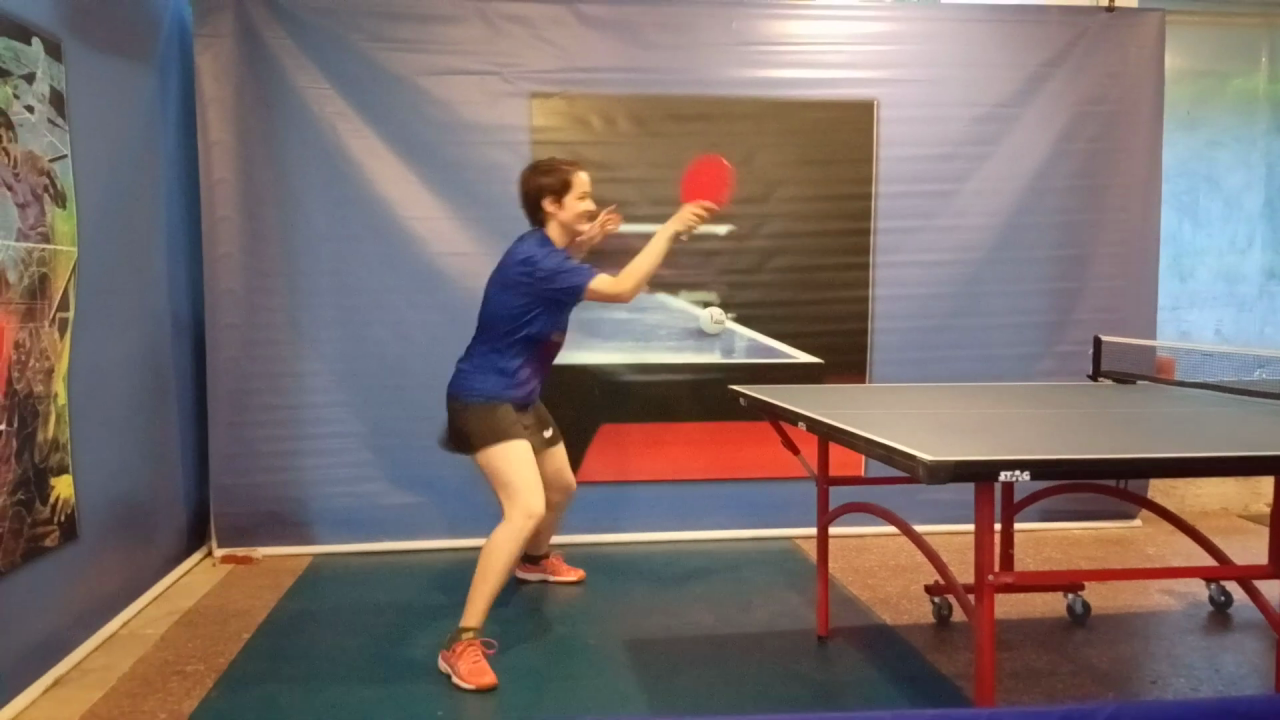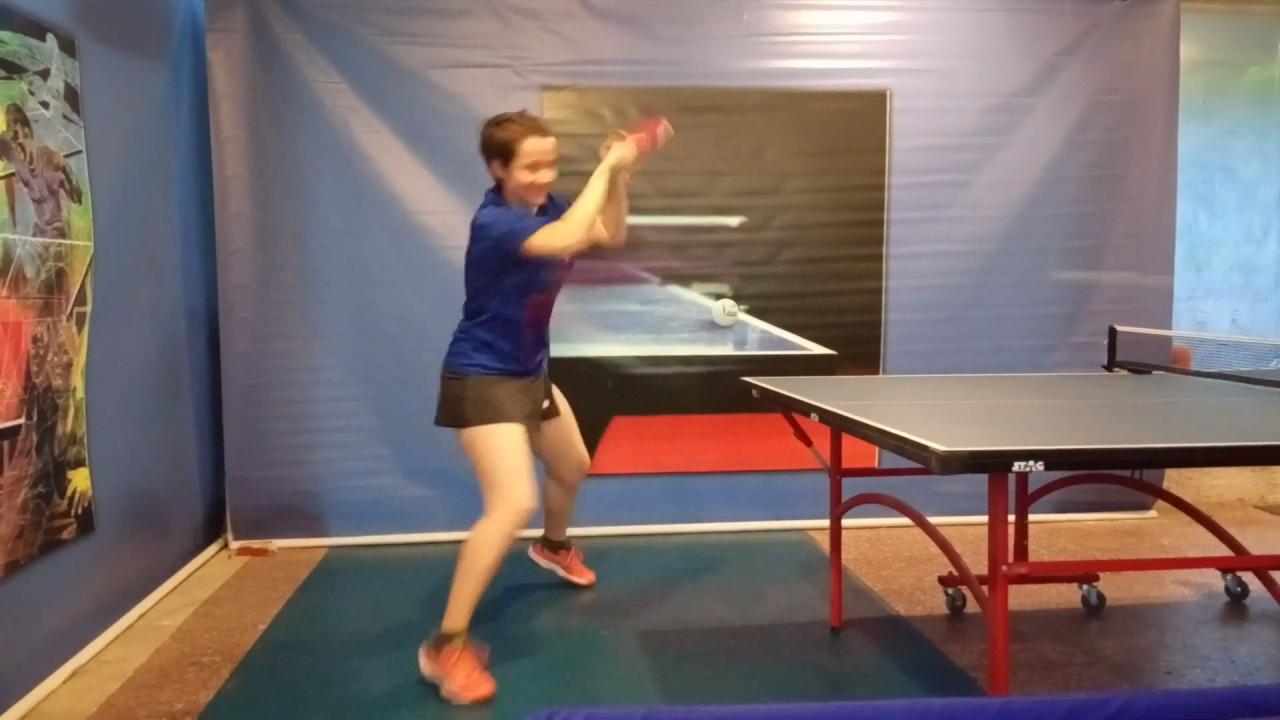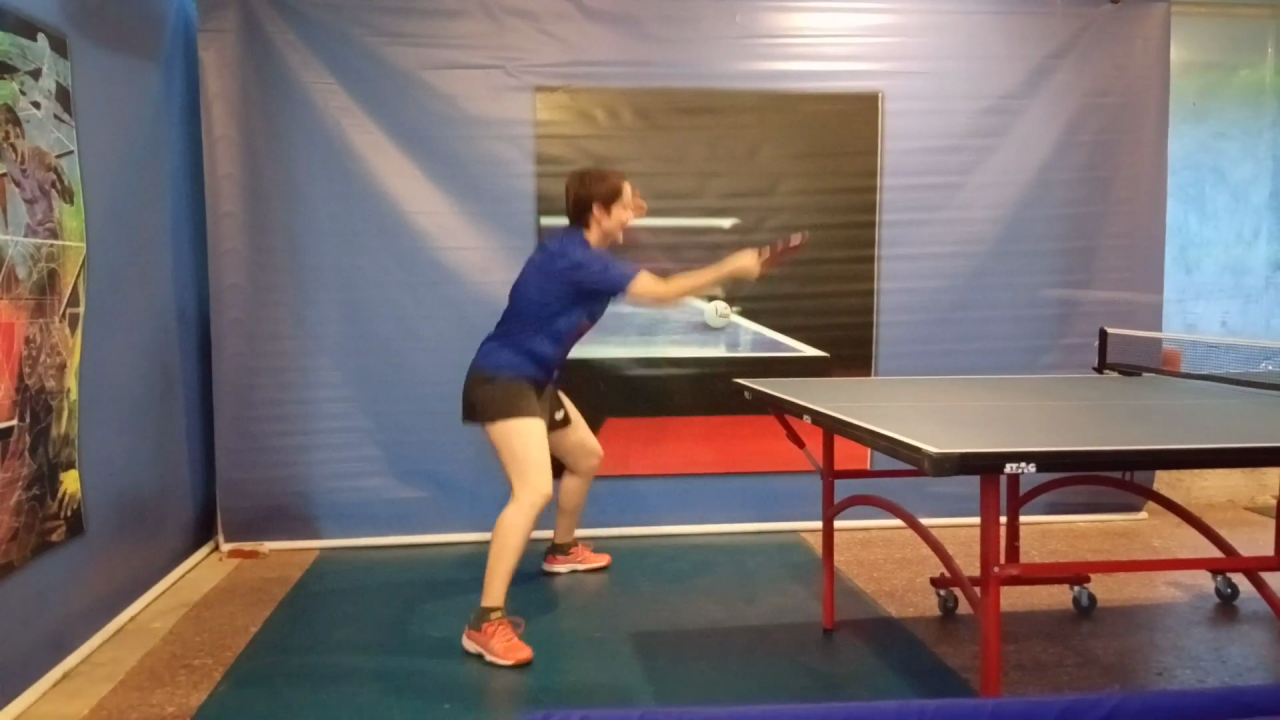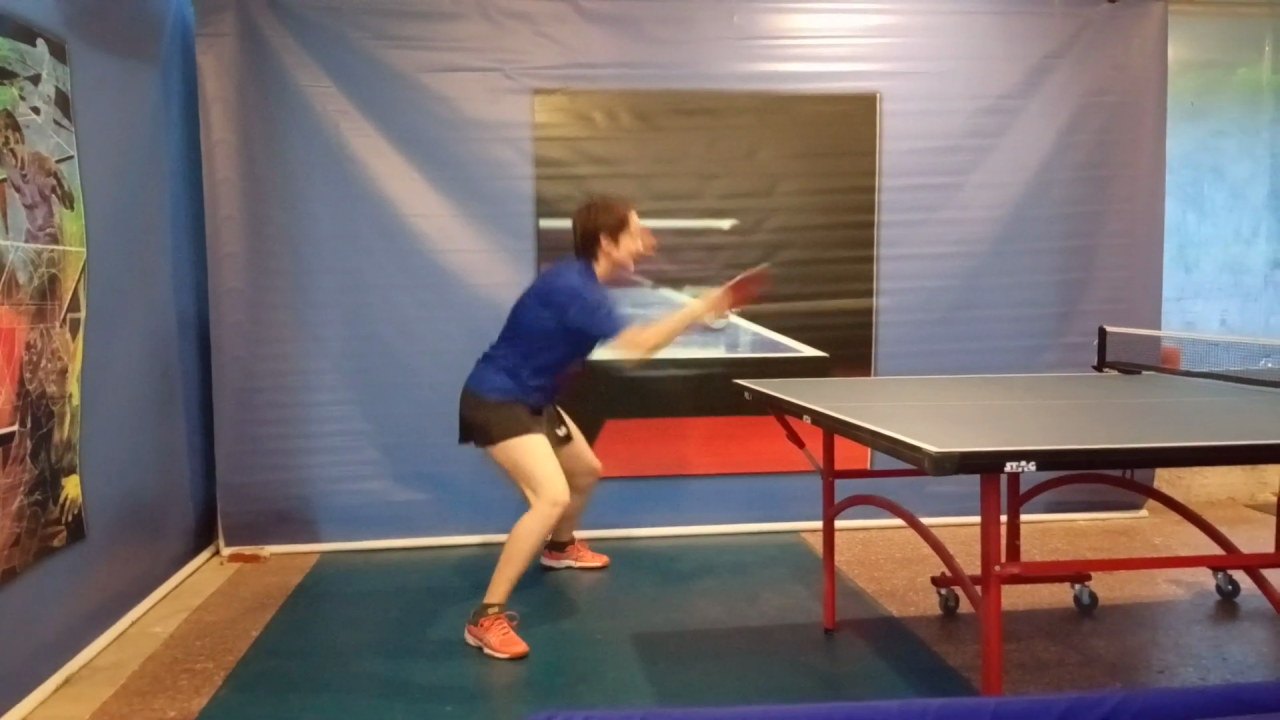
dt=0.7s
person 1, frame 1
left shoulder: (547, 252)
right shoulder: (535, 259)
left elbow: (565, 278)
right elbow: (620, 289)
left wrist: (588, 245)
right wrist: (671, 228)
left hip: (518, 397)
right hip: (486, 401)
left knee: (560, 486)
right knee: (525, 512)
left ankle: (534, 560)
right ankle: (462, 641)
person 1, frame 2
left shoulder: (542, 205)
right shoulder: (495, 221)
left elbow: (606, 234)
right elbow: (569, 242)
left wrist: (615, 172)
right wrist: (606, 169)
left hip: (524, 371)
right hip: (483, 378)
left knee: (574, 466)
right knee: (514, 505)
left ankle: (555, 546)
right ankle: (447, 645)
person 1, frame 3
left shoulder: (573, 248)
right shoulder: (577, 259)
right elbow: (659, 291)
left wrist: (620, 228)
right wrist: (729, 268)
left hip: (532, 379)
right hip: (502, 382)
left knee: (587, 458)
right knee: (534, 490)
left ankle: (562, 549)
right ankle: (486, 622)
person 1, frame 4
left shoulder: (579, 277)
right shoulder: (574, 289)
right elbow: (637, 346)
left wrist: (627, 260)
right wrist: (697, 311)
left hip: (531, 400)
right hip: (496, 402)
left knee: (585, 472)
right knee: (551, 499)
left ankle: (559, 547)
right ankle: (486, 617)
